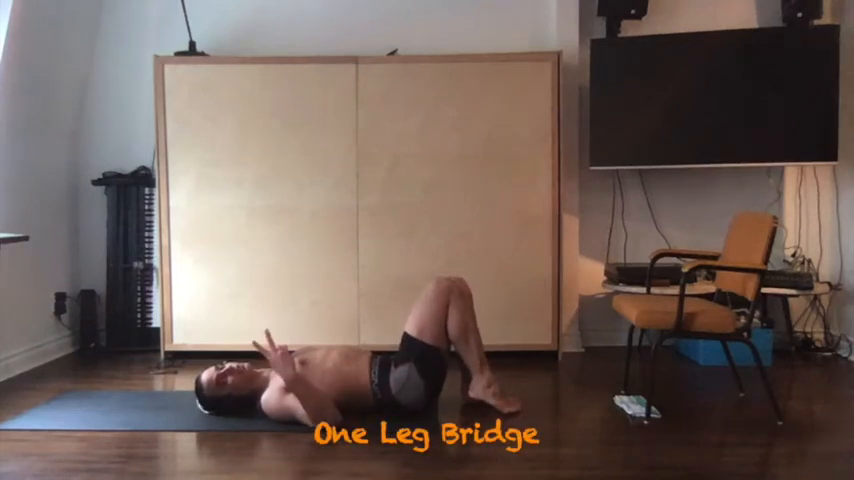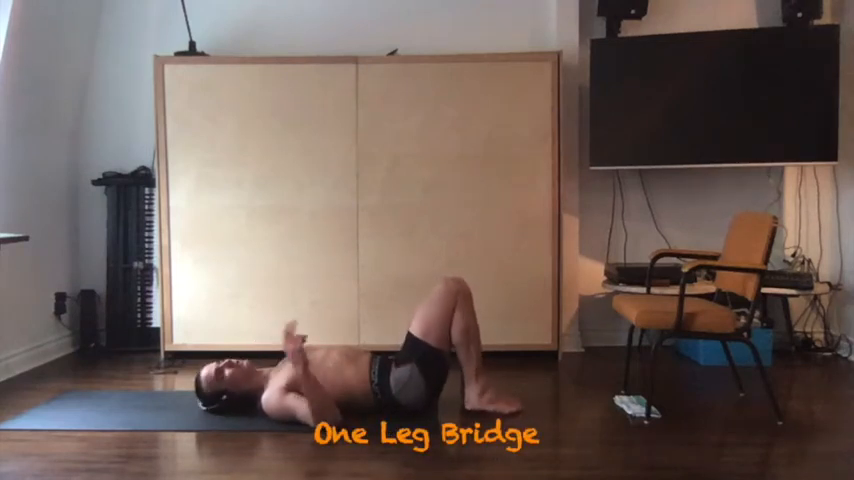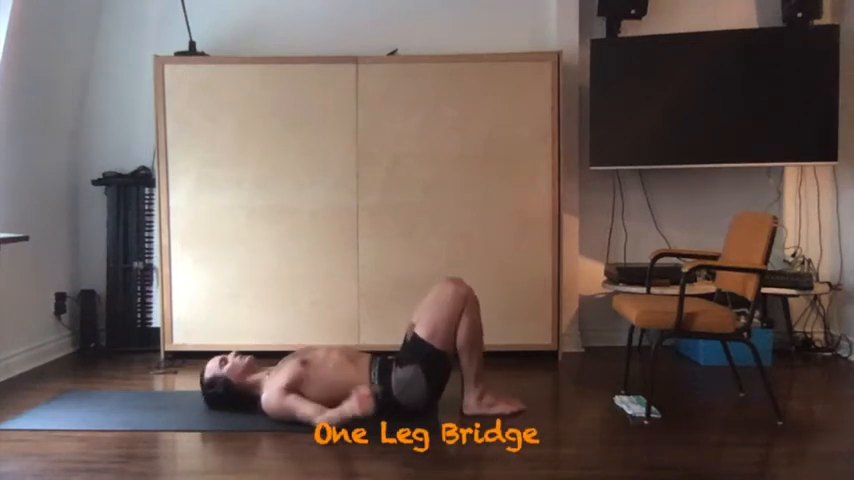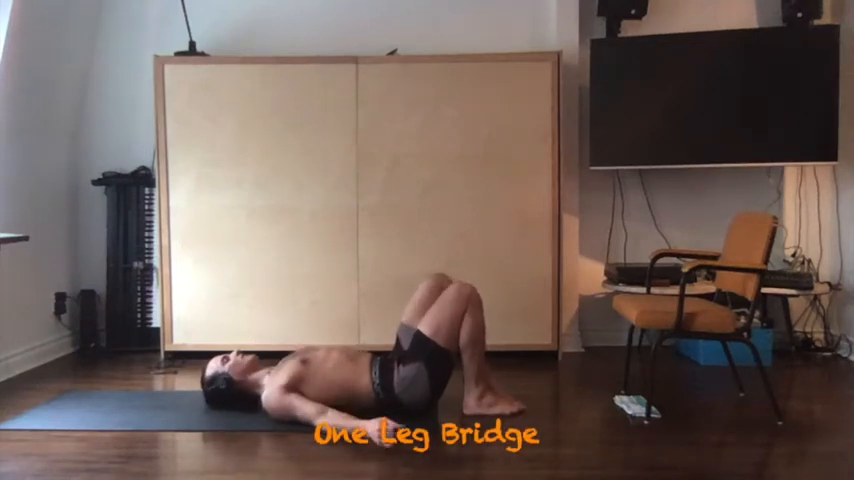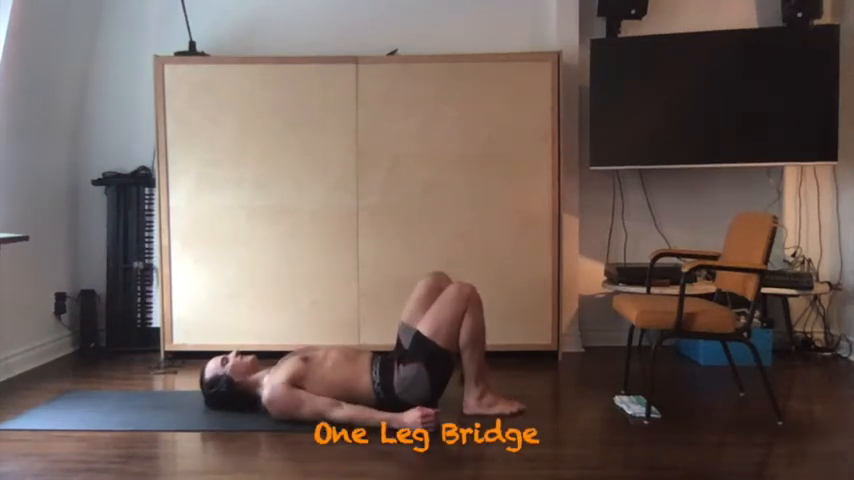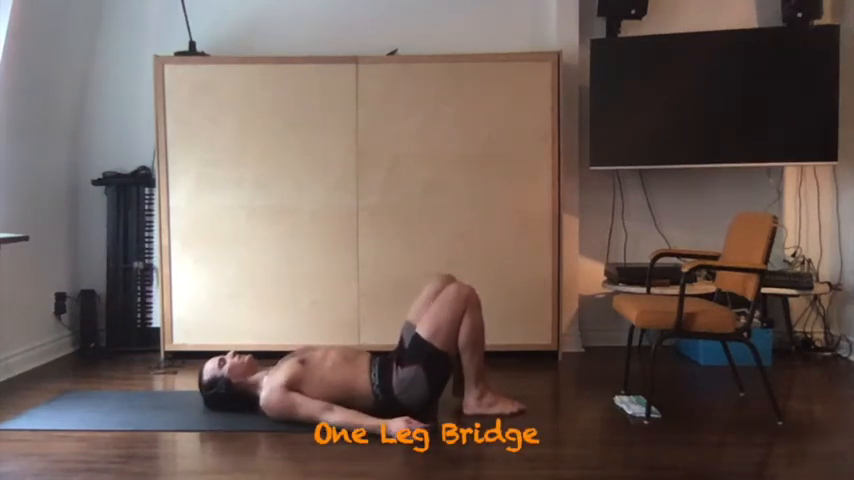
dt=0.4s
person 1, frame 1
left shoulder: (274, 377)
right shoulder: (273, 399)
right elbow: (329, 420)
right wrist: (293, 380)
left hip: (394, 369)
right hip: (405, 384)
left knee: (455, 288)
right knee: (445, 289)
left ankle: (472, 385)
right ankle: (483, 382)
person 1, frame 2
left shoulder: (278, 373)
right shoulder: (273, 399)
right elbow: (329, 419)
right wrist: (300, 371)
left hip: (393, 368)
right hip: (404, 385)
left knee: (454, 289)
right knee: (452, 291)
left ankle: (473, 388)
right ankle: (477, 391)
person 1, frame 3
left shoulder: (278, 374)
right shoulder: (272, 398)
right elbow: (322, 418)
right wrist: (349, 408)
left hip: (393, 367)
right hip: (404, 385)
left knee: (452, 286)
right knee: (460, 295)
left ankle: (473, 391)
right ankle: (476, 396)
person 1, frame 4
left shoulder: (277, 375)
right shoulder: (272, 397)
right elbow: (321, 415)
right wrist: (367, 425)
left hip: (393, 365)
right hip: (405, 385)
left knee: (439, 283)
right knee: (464, 294)
left ankle: (481, 379)
right ankle: (477, 397)
person 1, frame 5
left shoulder: (277, 375)
right shoulder: (274, 395)
right elbow: (335, 411)
right wrist: (399, 420)
left hip: (393, 364)
right hip: (404, 384)
left knee: (436, 281)
right knee: (464, 294)
left ankle: (474, 378)
right ankle: (477, 397)
person 1, frame 6
left shoulder: (276, 375)
right shoulder: (272, 397)
right elbow: (327, 413)
right wrist: (387, 425)
left hip: (392, 364)
right hip: (402, 386)
left knee: (445, 283)
right knee: (462, 295)
left ankle: (463, 383)
right ankle: (477, 396)
